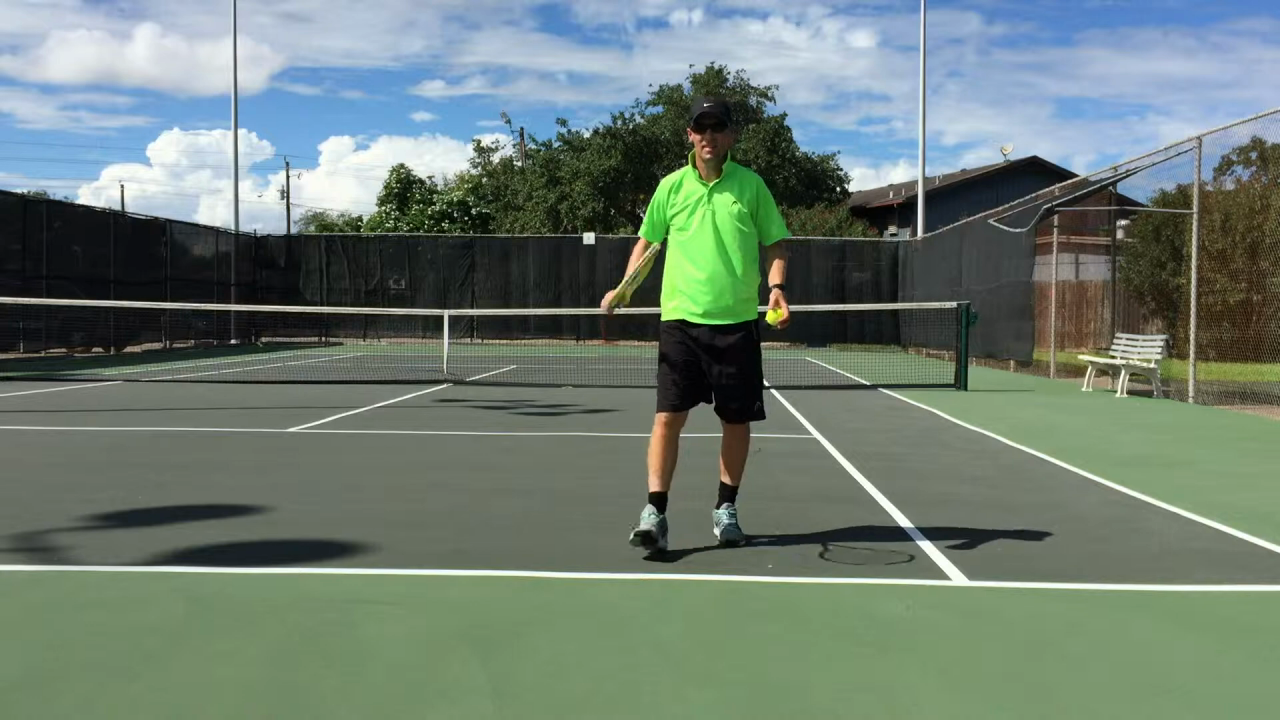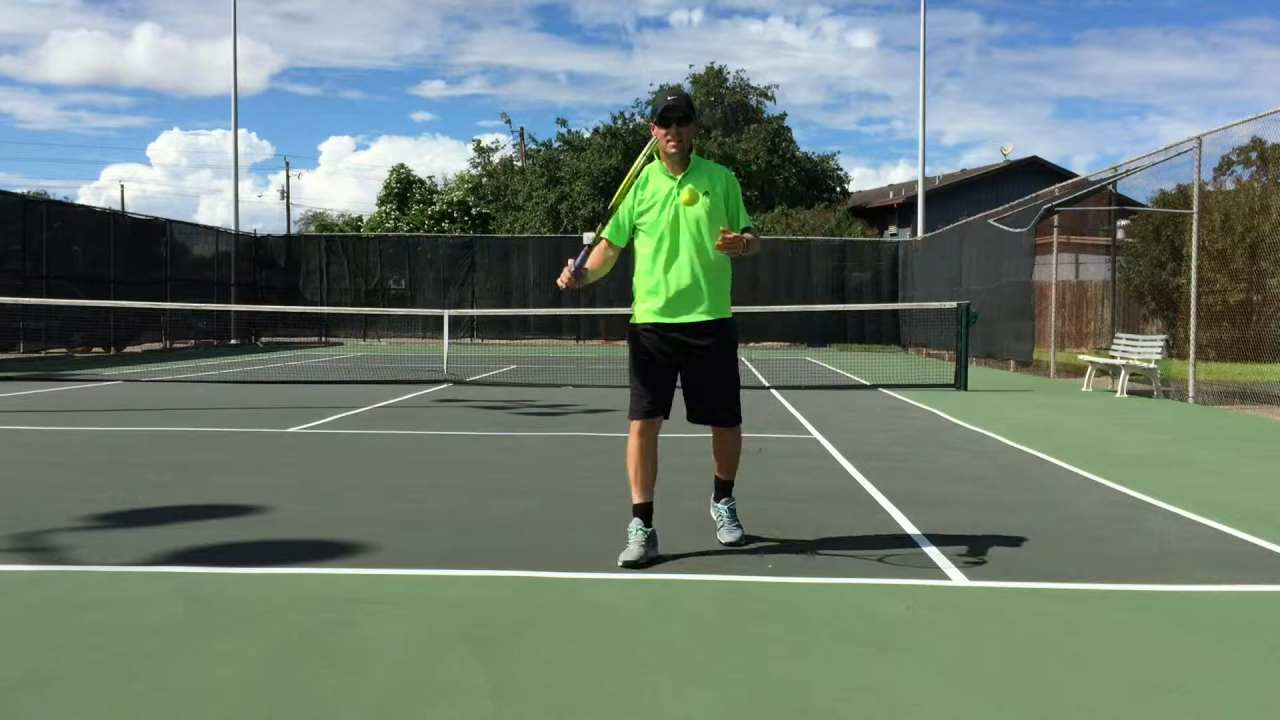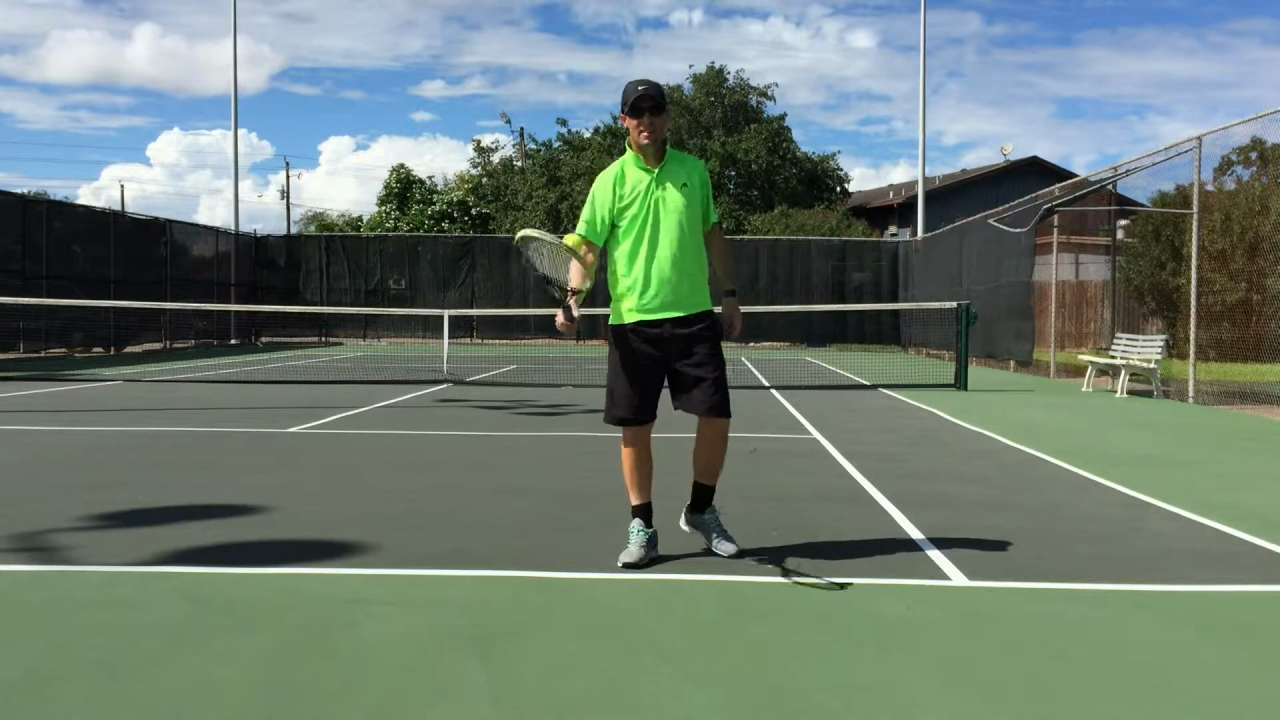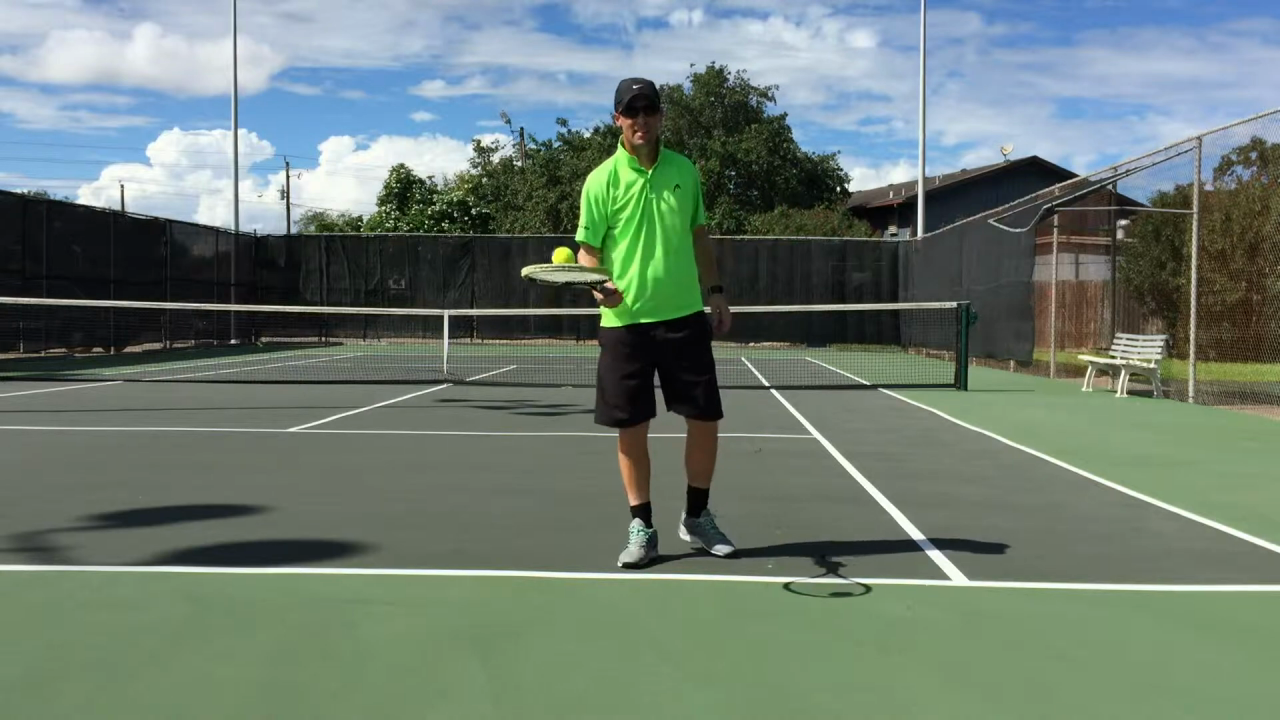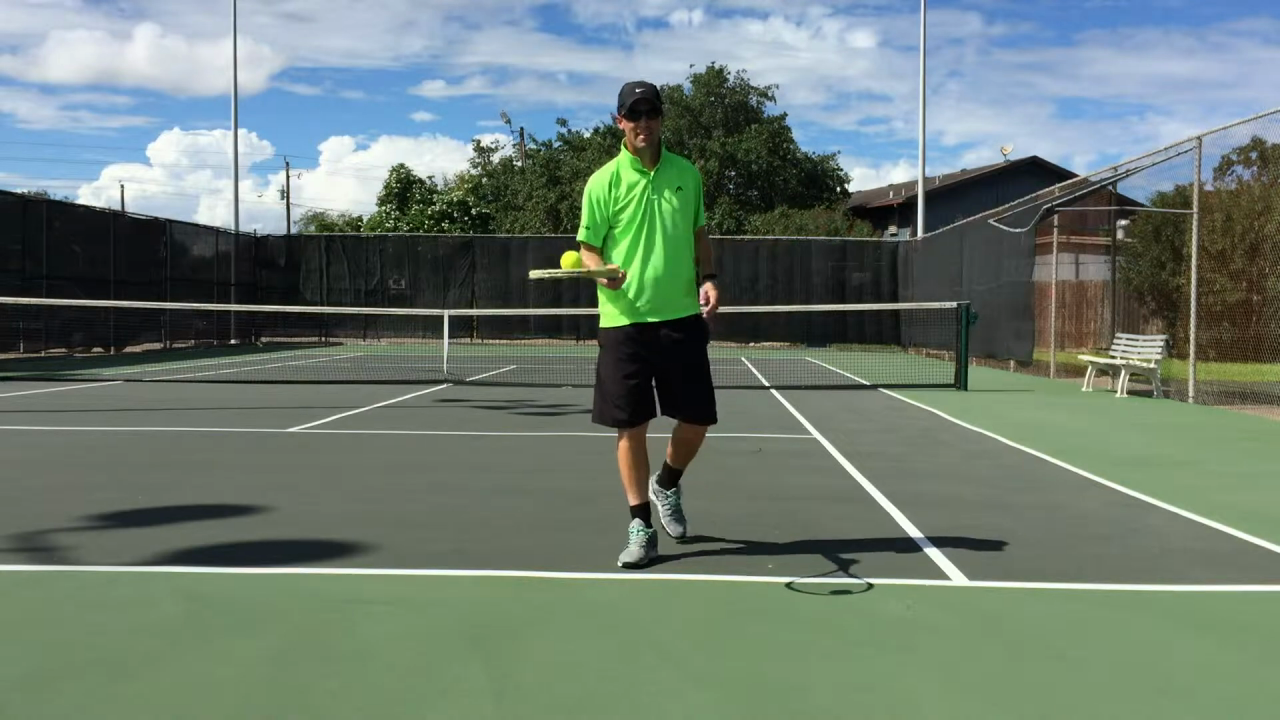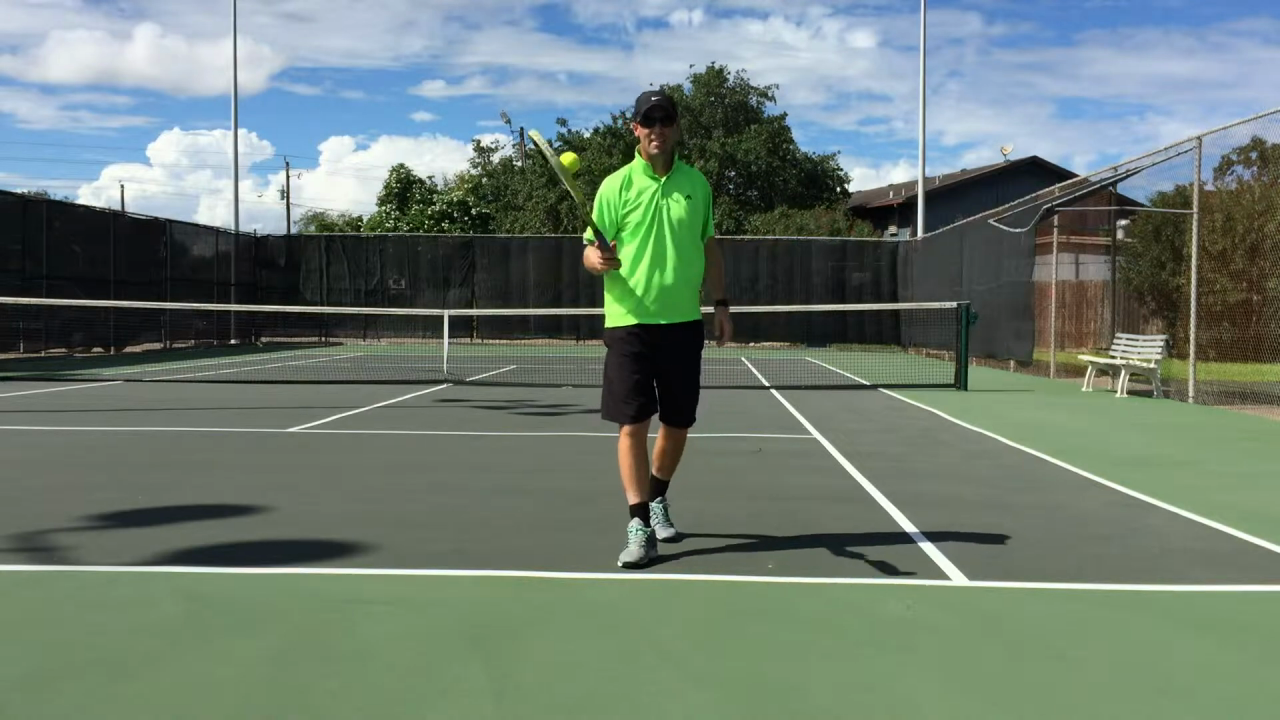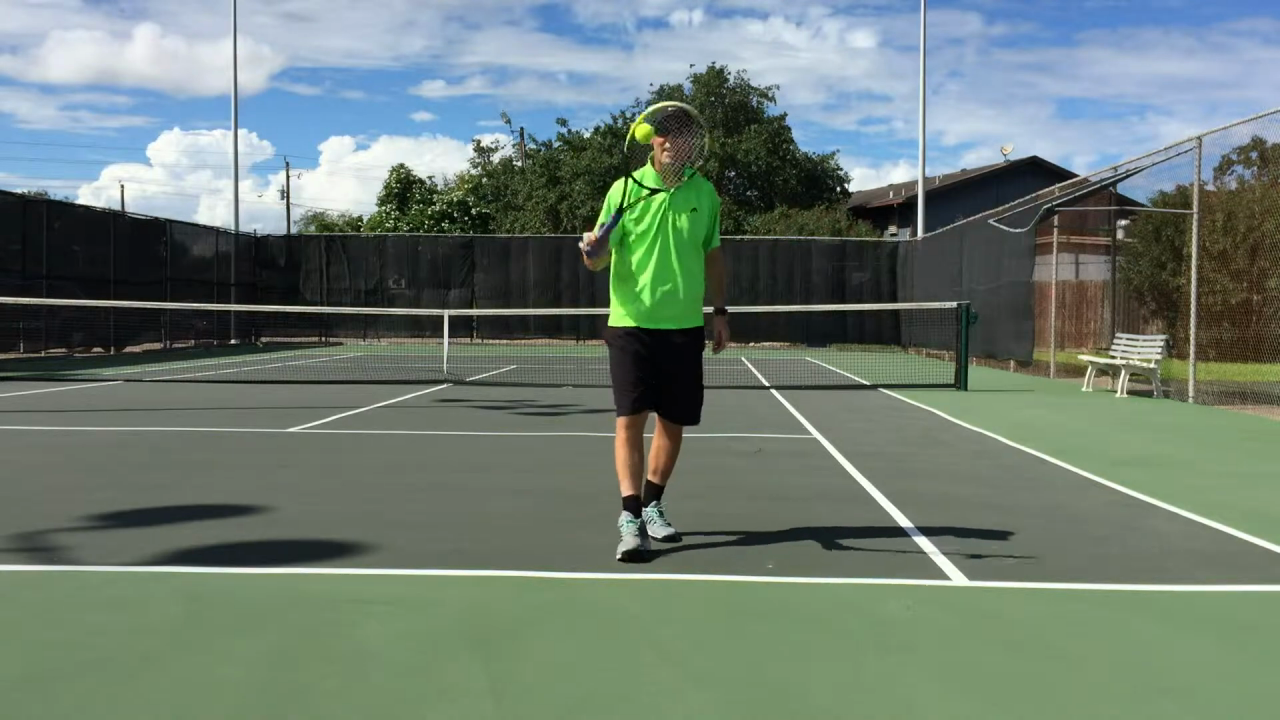
dt=0.3s
person 1, frame 1
left shoulder: (752, 185)
right shoulder: (671, 187)
left elbow: (775, 244)
right elbow: (646, 243)
left wrist: (776, 287)
right wrist: (623, 288)
left hip: (736, 322)
right hip: (681, 320)
left knee: (737, 421)
right knee: (669, 416)
left ankle: (725, 509)
right ankle: (655, 515)
person 1, frame 2
left shoulder: (721, 179)
right shoulder: (637, 184)
left elbow: (749, 231)
right elbow: (610, 245)
left wrist: (740, 242)
right wrist: (582, 274)
left hip: (711, 321)
right hip: (652, 321)
left knee: (726, 423)
right knee: (644, 422)
left ankle: (722, 500)
right ankle: (641, 529)
person 1, frame 3
left shoulder: (694, 170)
right shoulder: (610, 180)
left elbow: (711, 234)
right elbow: (587, 247)
left wrist: (729, 294)
right wrist: (572, 299)
left hip: (694, 316)
right hip: (633, 320)
left knee: (715, 416)
right knee: (635, 427)
left ankle: (700, 510)
right ankle: (642, 530)
person 1, frame 4
left shoulder: (685, 170)
right shoulder: (601, 180)
right elbow: (588, 250)
left wrist: (713, 289)
right wrist: (599, 285)
left hip: (685, 317)
right hip: (625, 322)
left knee: (705, 419)
right knee: (631, 426)
left ankle: (697, 518)
right ankle: (642, 529)
person 1, frame 5
left shoulder: (686, 173)
right shoulder: (603, 181)
right elbow: (588, 250)
left wrist: (707, 278)
right wrist: (602, 274)
left hip: (682, 318)
right hip: (624, 321)
left knee: (697, 420)
right knee: (631, 426)
left ankle: (665, 485)
right ankle: (641, 528)
person 1, frame 6
left shoulder: (696, 183)
right shoulder: (615, 185)
left elbow: (709, 248)
right elbow: (591, 254)
left wrist: (720, 302)
right wrist: (598, 260)
left hip: (683, 321)
right hip: (629, 321)
left knee: (677, 423)
right knee: (632, 425)
left ankle: (656, 501)
right ankle: (638, 528)
person 1, frame 7
left shoulder: (705, 193)
right shoulder: (625, 189)
left elbow: (712, 256)
right elbow: (600, 257)
left wrist: (719, 311)
right wrist: (593, 252)
left hip: (685, 326)
right hip: (632, 323)
left knee: (673, 421)
right knee: (630, 417)
left ankle: (652, 506)
right ankle: (631, 519)
